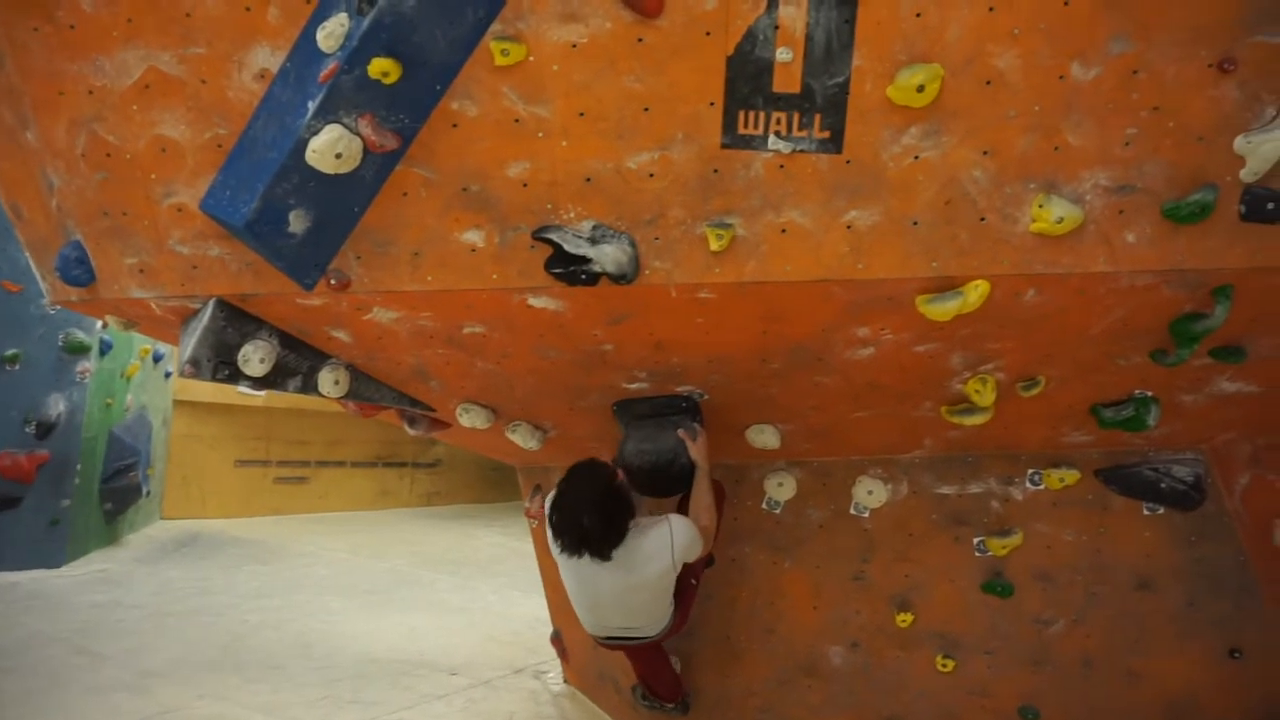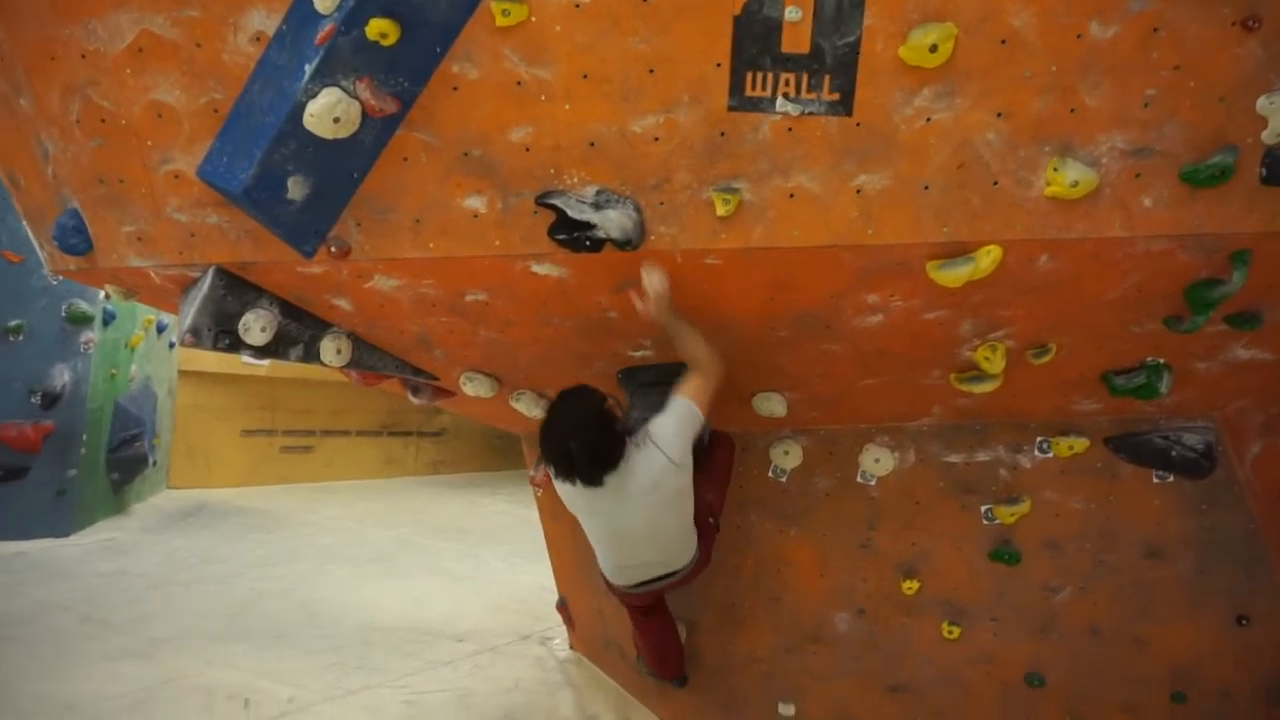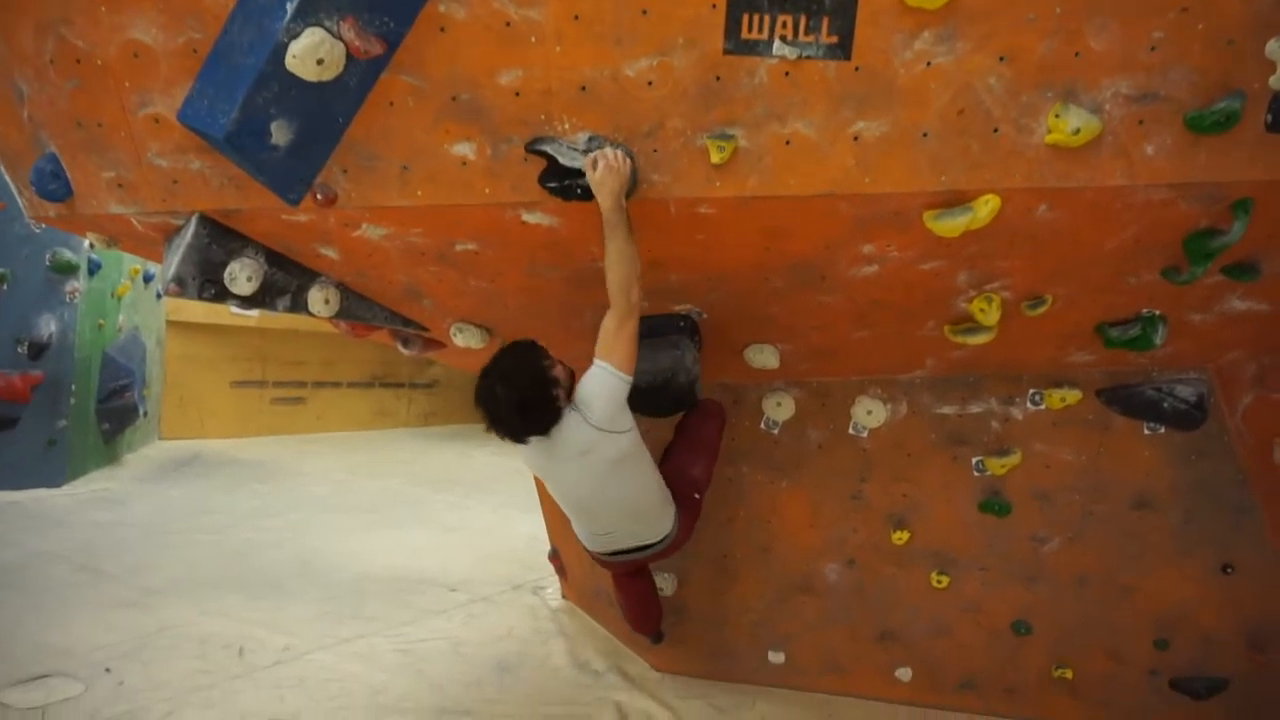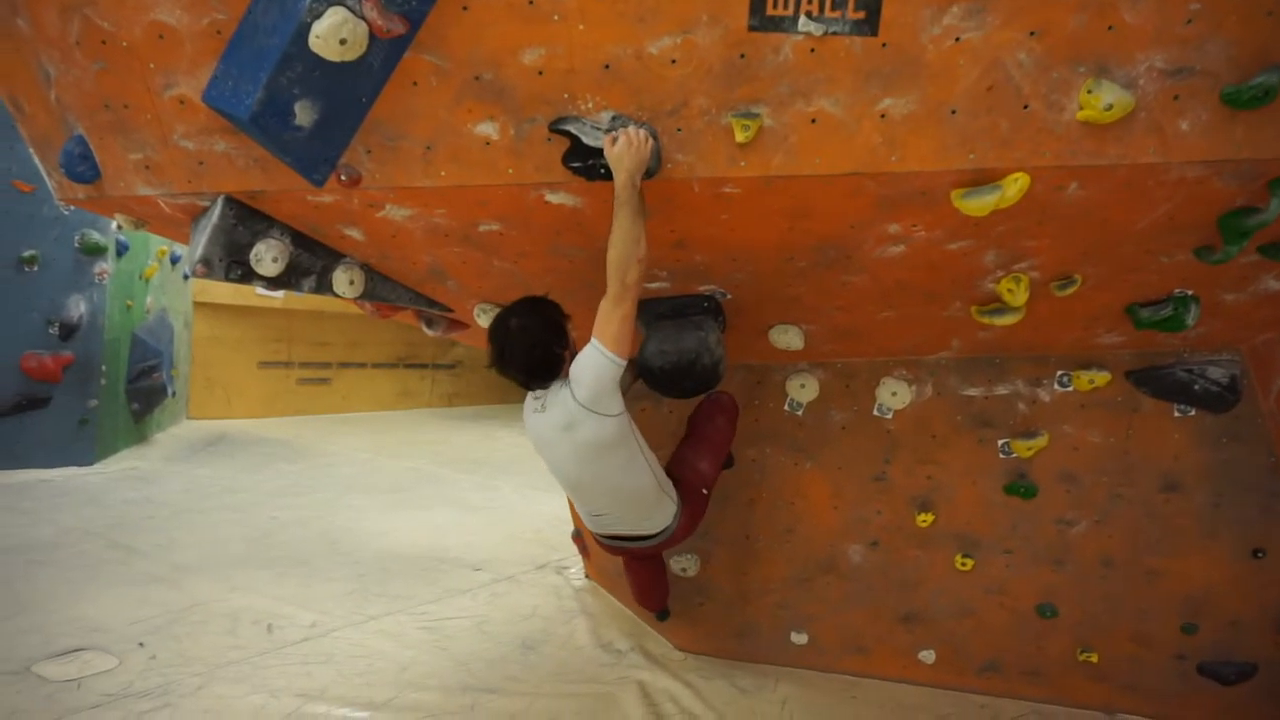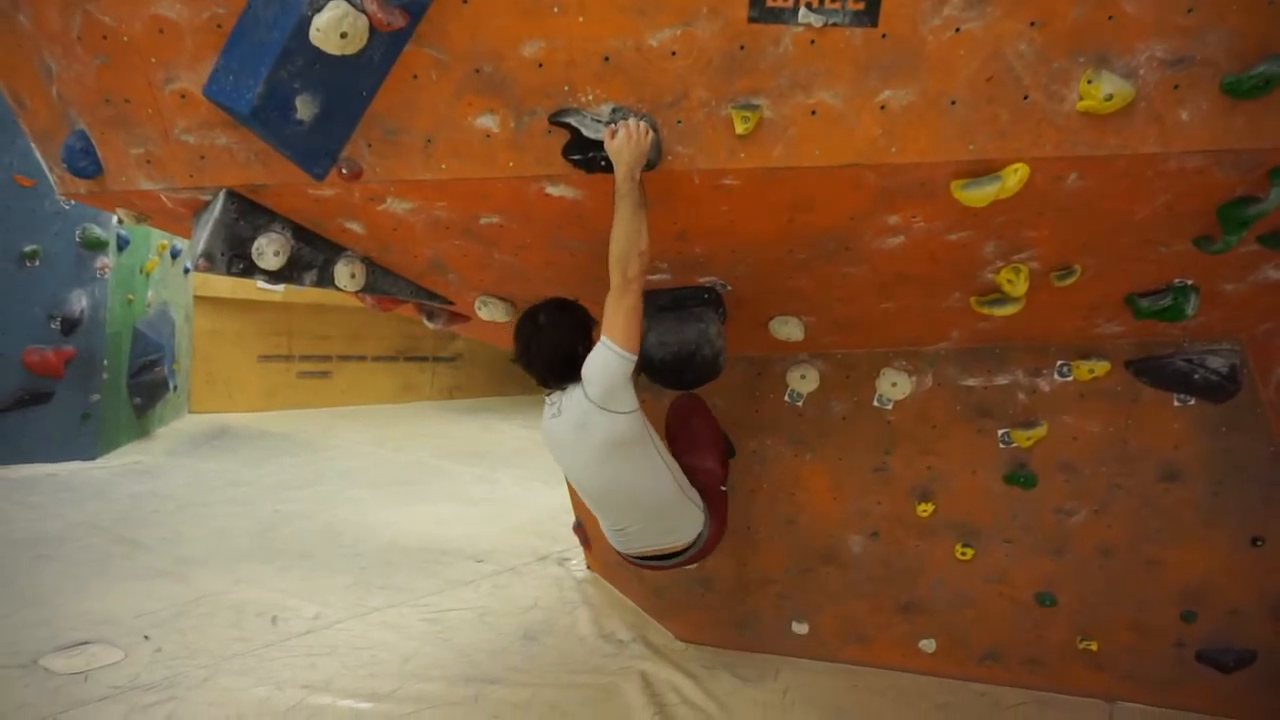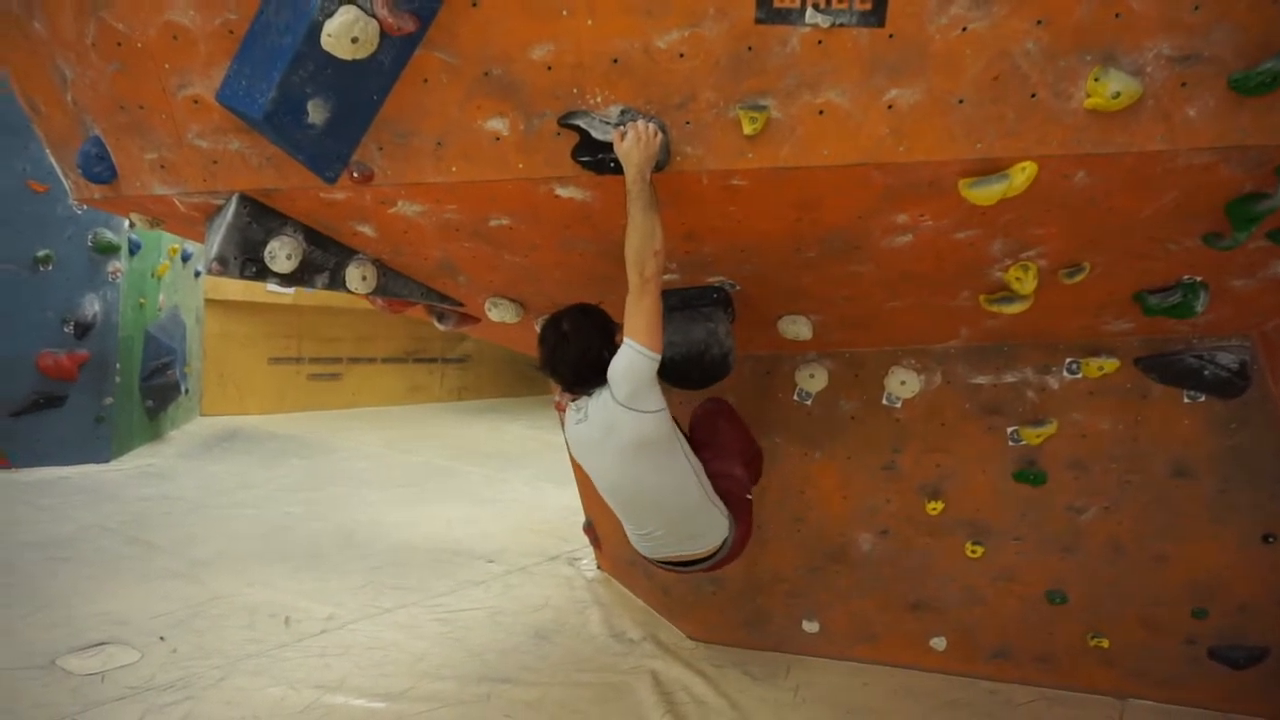
dt=0.4s
person 1, frame 1
left shoulder: (556, 517)
right shoulder: (669, 537)
left elbow: (579, 500)
right elbow: (704, 535)
right wrist: (701, 464)
left hip: (601, 633)
right hip: (660, 626)
right knee: (713, 489)
left ankle: (666, 696)
person 1, frame 2
left shoulder: (564, 479)
right shoulder: (663, 447)
right elbow: (708, 369)
right wrist: (663, 313)
left hip: (628, 586)
right hip: (686, 563)
left knee: (645, 612)
right knee: (721, 444)
left ankle: (666, 668)
person 1, frame 3
left shoulder: (526, 441)
right shoulder: (596, 412)
right elbow: (625, 303)
right wrist: (611, 200)
left hip: (605, 550)
right hip: (667, 532)
right knee: (709, 412)
left ankle: (647, 625)
right ankle: (673, 513)
person 1, frame 4
left shoulder: (534, 410)
right shoulder: (586, 389)
right elbow: (624, 284)
right wrist: (627, 177)
left hip: (610, 534)
right hip: (669, 522)
right knee: (720, 405)
left ankle: (654, 604)
right ankle: (709, 461)
person 1, frame 5
left shoulder: (552, 417)
right shoulder: (598, 388)
right elbow: (628, 277)
right wrist: (627, 170)
left hip: (636, 551)
right hip: (697, 534)
right knee: (687, 407)
right ankle: (714, 458)
person 1, frame 6
left shoulder: (574, 423)
right shoulder: (625, 389)
right elbow: (645, 275)
right wrist: (637, 172)
left hip: (659, 554)
right hip: (719, 542)
right knee: (712, 411)
right ankle: (748, 468)
